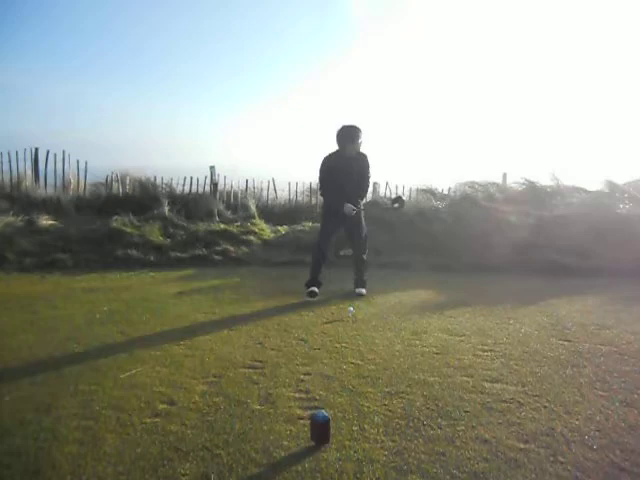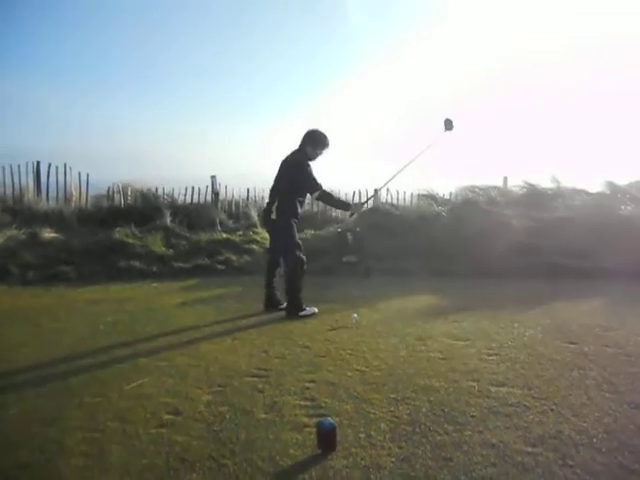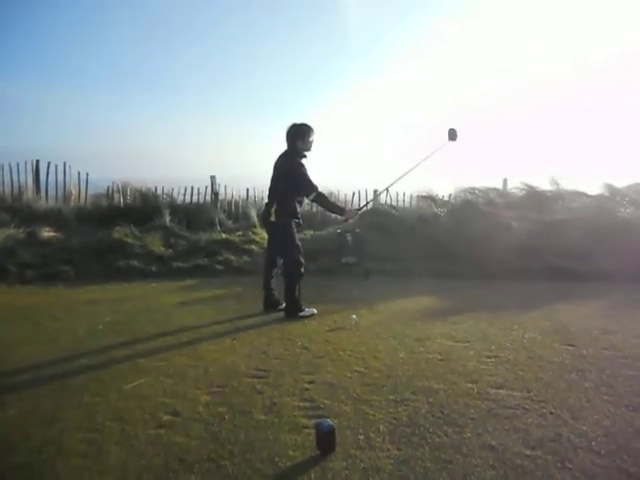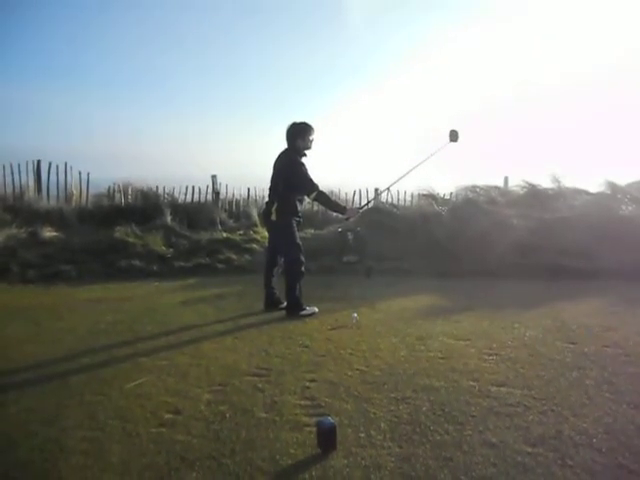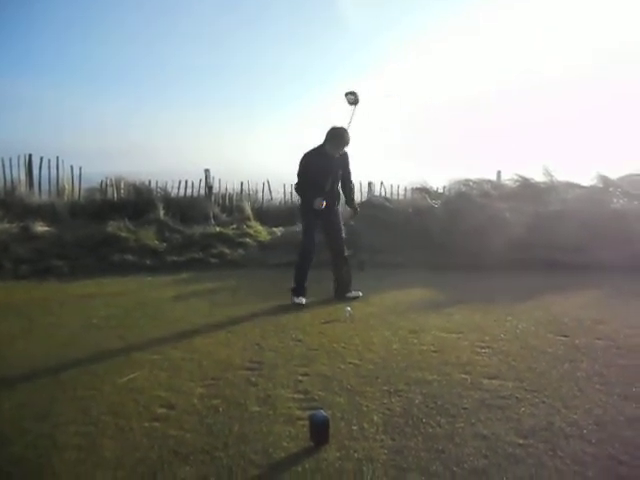
dt=1s
person 1, frame 1
left shoulder: (362, 159)
right shoulder: (330, 161)
left elbow: (365, 185)
right elbow: (325, 190)
left wrist: (357, 202)
right wrist: (342, 205)
left hip: (355, 208)
right hip: (333, 209)
left knee: (360, 246)
right knee: (322, 245)
left ankle: (360, 283)
right ankle: (313, 283)
person 1, frame 2
left shoulder: (294, 160)
right shoulder: (300, 165)
right elbow: (319, 194)
right wrist: (348, 207)
left hip: (276, 215)
right hip: (281, 217)
left knee: (276, 258)
right knee: (296, 260)
left ankle: (272, 301)
right ankle: (295, 306)
person 1, frame 3
left shoulder: (287, 159)
right shoulder: (293, 164)
right elbow: (314, 194)
right wrist: (342, 211)
left hip: (275, 216)
right hip: (282, 218)
left knee: (273, 259)
right knee: (294, 262)
left ankle: (271, 301)
right ankle: (294, 307)
person 1, frame 4
left shoulder: (286, 157)
right shoulder: (293, 163)
right elbow: (315, 193)
right wrist: (343, 210)
left hip: (276, 214)
right hip: (283, 217)
left knee: (274, 258)
right knee: (295, 260)
left ankle: (272, 300)
right ankle: (295, 306)
person 1, frame 5
left shoulder: (343, 157)
right shoulder: (310, 158)
left elbow: (346, 182)
right elbow: (300, 186)
left wrist: (351, 202)
right wrist: (313, 200)
left hip: (332, 208)
right hip: (311, 209)
left knee: (339, 248)
right knee: (307, 249)
left ankle: (343, 289)
right ankle: (298, 291)
